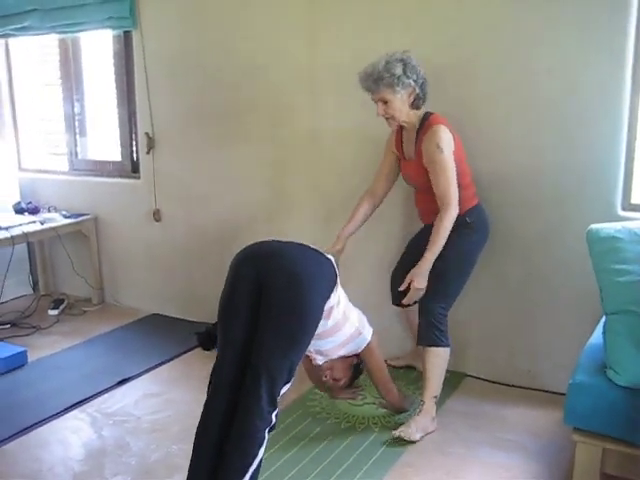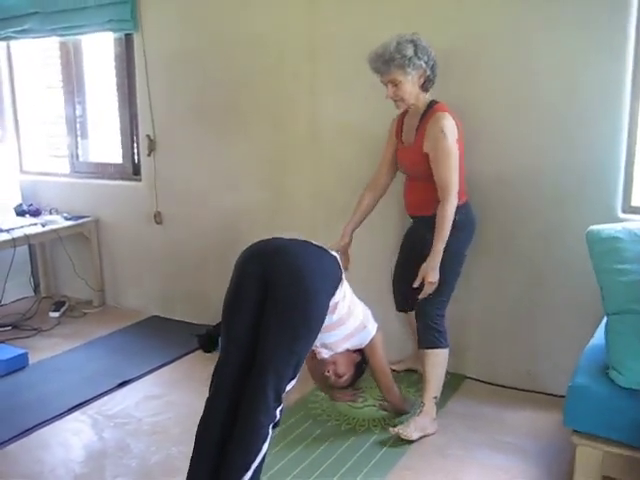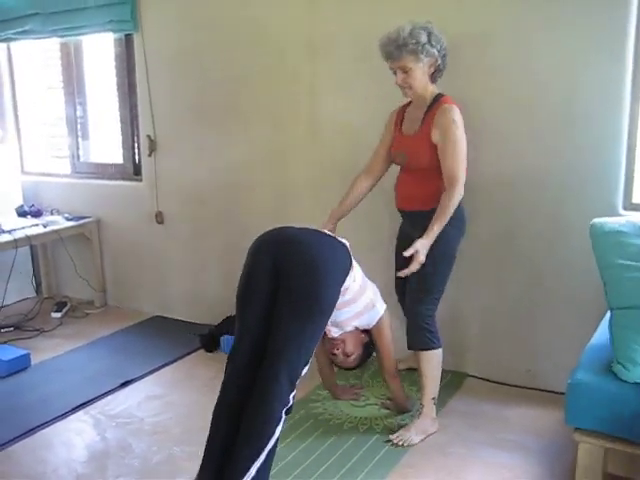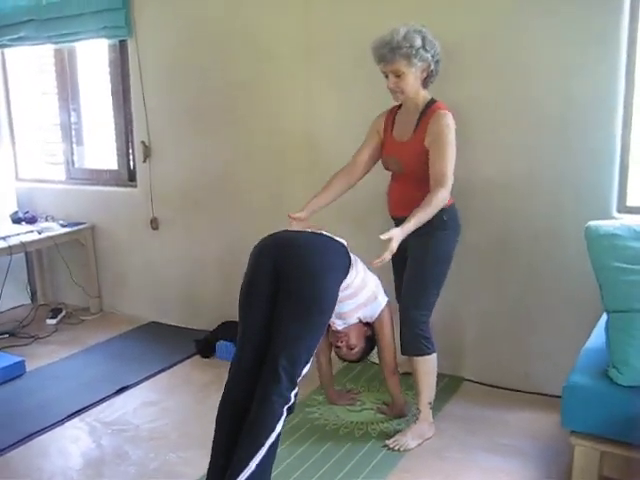
dt=0.3s
person 1, frame 1
left shoulder: (436, 135)
right shoulder: (397, 137)
left elbow: (451, 208)
right elbow: (374, 195)
left wrist: (425, 267)
right wrist: (339, 242)
left hip: (465, 225)
right hip: (437, 223)
left knee: (432, 307)
right knee: (400, 282)
left ankle: (427, 414)
right ankle: (421, 353)
person 1, frame 2
left shoulder: (440, 123)
right shoulder: (399, 124)
left elbow: (450, 197)
right elbow: (378, 185)
left wrist: (435, 260)
right wrist: (347, 234)
left hip: (449, 224)
right hip: (420, 222)
left knee: (430, 309)
right knee: (403, 290)
left ankle: (428, 415)
right ankle: (422, 356)
person 1, frame 3
left shoulder: (447, 114)
right shoulder: (399, 116)
left elbow: (456, 186)
right elbow: (371, 173)
left wrist: (428, 240)
right wrist: (334, 218)
left hip: (439, 222)
right hip: (410, 219)
left knee: (421, 309)
right knee: (406, 296)
left ankle: (428, 416)
right ankle: (420, 357)
person 1, frame 4
left shoulder: (440, 119)
right shoulder: (386, 120)
left elbow: (441, 189)
right elbow: (352, 171)
left wrist: (402, 231)
right wrist: (307, 210)
left hip: (435, 226)
right hip: (405, 226)
left knee: (415, 315)
right knee: (406, 307)
left ankle: (425, 421)
right ankle: (419, 366)
person 2, frame 1
right shoulder: (355, 330)
left elbow: (309, 361)
right elbow: (385, 384)
left wrist: (333, 390)
right wrist: (400, 405)
left hip: (250, 259)
right hip: (303, 273)
left knee: (224, 386)
right knee: (260, 398)
person 2, frame 2
right shoulder: (361, 326)
left elbow: (313, 360)
right elbow: (386, 383)
left wrist: (333, 391)
right wrist: (400, 406)
left hip: (256, 255)
right hip: (308, 270)
left knee: (228, 381)
right knee: (265, 396)
person 2, frame 3
right shoulder: (370, 305)
left elbow: (320, 345)
right elbow: (390, 371)
left wrist: (335, 388)
right wrist: (402, 404)
left hip: (268, 244)
right hip: (320, 261)
left knee: (242, 368)
right knee: (278, 382)
person 2, frame 4
right shoulder: (373, 299)
left elbow: (320, 344)
right elbow: (390, 367)
right wrist: (398, 407)
left hip: (270, 248)
right hip: (318, 262)
left knee: (245, 370)
right knee: (280, 381)
